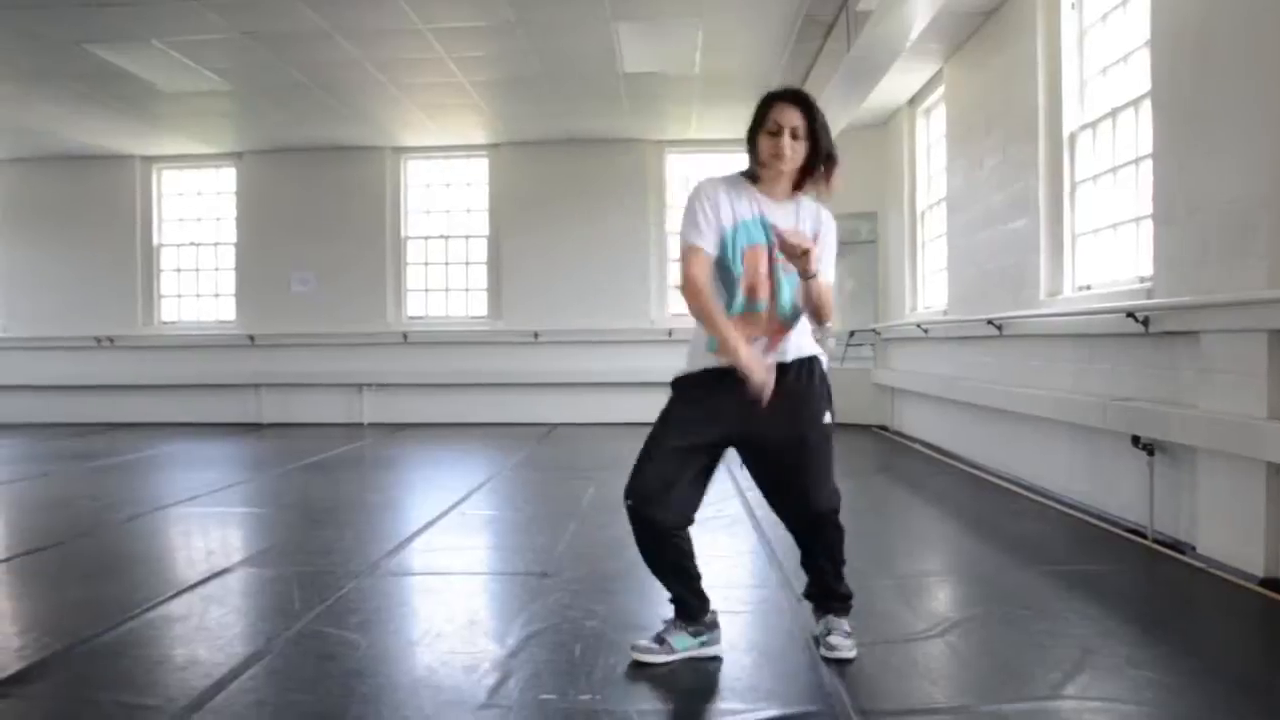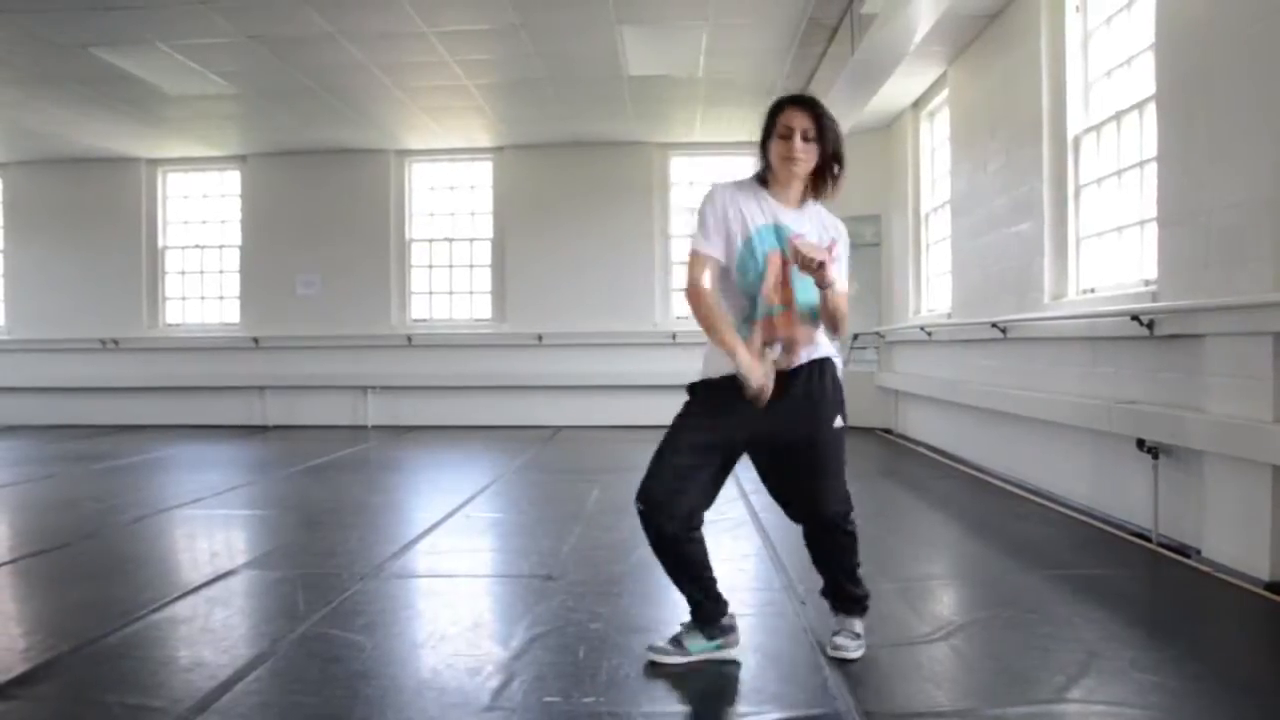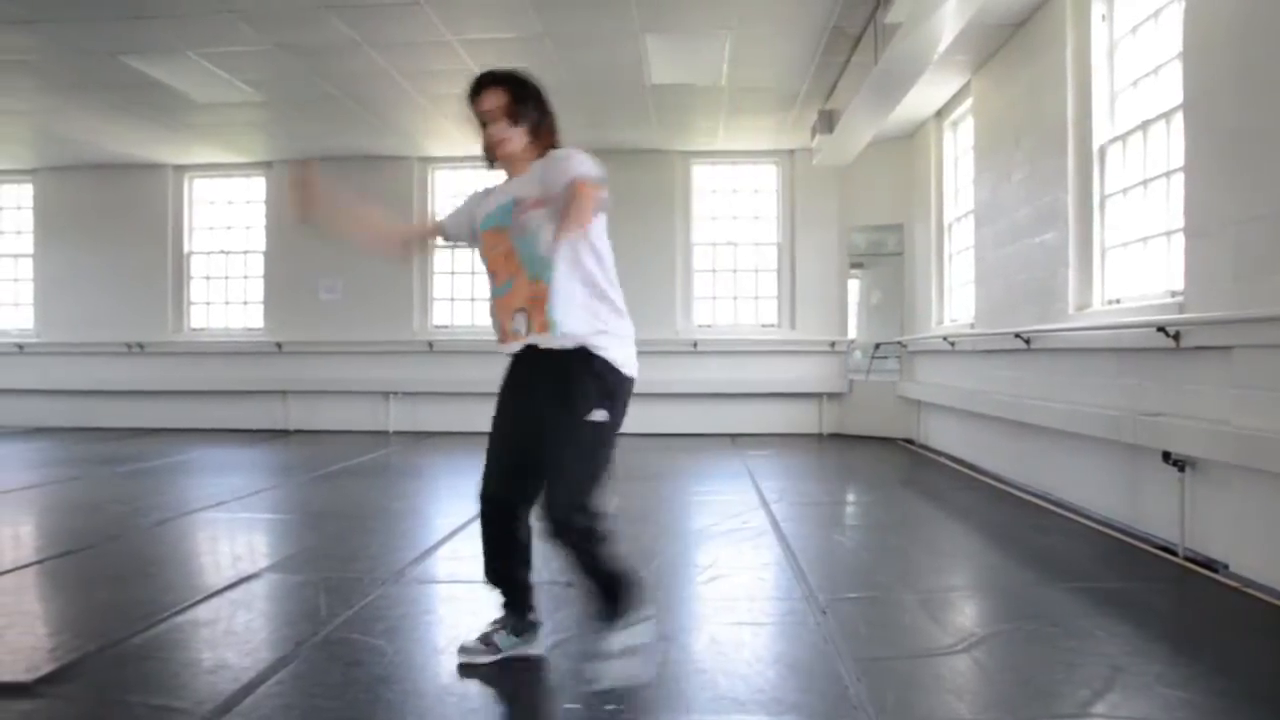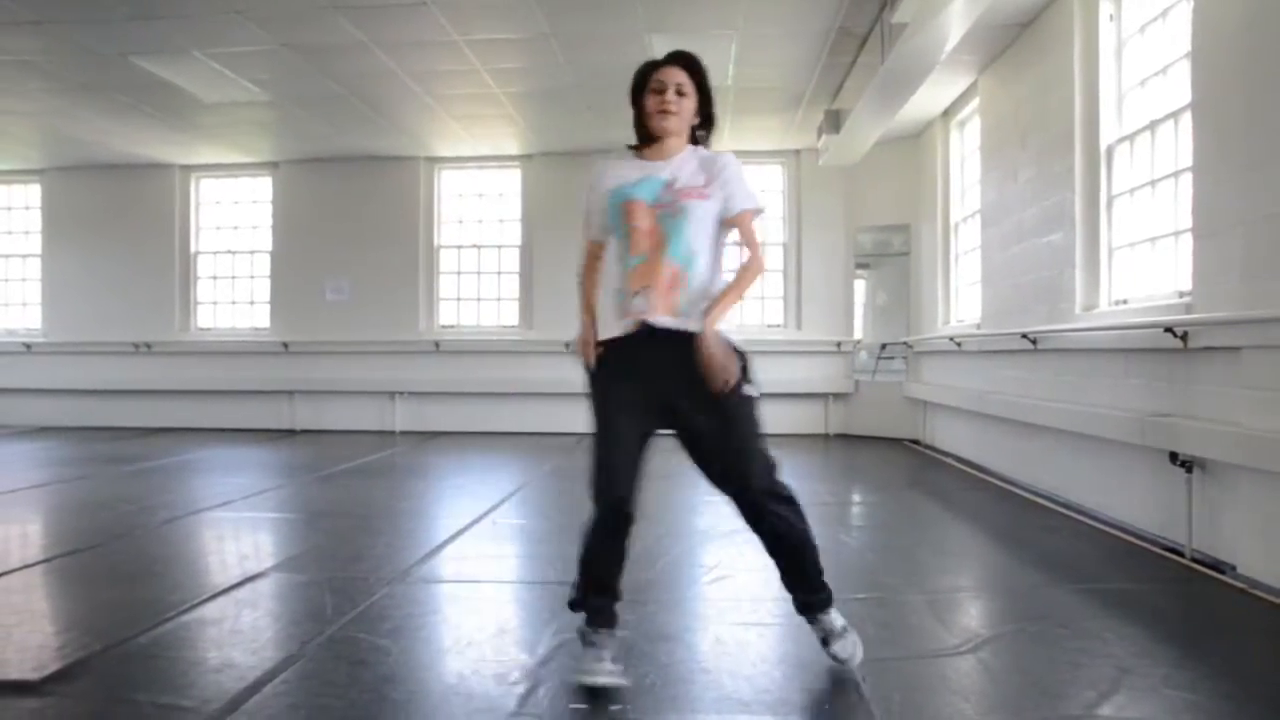
dt=1s
person 1, frame 1
left shoulder: (816, 219)
right shoulder: (713, 196)
left elbow: (824, 316)
right elbow: (694, 284)
left wrist: (813, 271)
right wrist: (743, 357)
left hip: (794, 379)
right hip: (712, 378)
left knee: (815, 506)
right knee: (648, 500)
left ankle: (831, 612)
right ankle: (696, 620)
person 1, frame 2
left shoulder: (828, 228)
right shoulder: (728, 200)
left elbow: (838, 324)
right elbow: (697, 287)
left wrist: (830, 286)
right wrist: (743, 360)
left hip: (806, 381)
right hip: (726, 383)
left knee: (828, 510)
right knee: (660, 503)
left ankle: (849, 611)
right ankle: (712, 622)
person 1, frame 3
left shoulder: (566, 167)
right shoulder: (484, 204)
left elbow: (586, 196)
right elbow: (405, 239)
left wrist: (570, 226)
right wrist: (329, 209)
left hip: (593, 359)
right hip: (531, 365)
left knee: (566, 505)
right knee: (502, 500)
left ankle: (625, 608)
right ankle: (520, 619)
person 1, frame 4
left shoulder: (716, 168)
right shoulder: (611, 174)
left elbow: (754, 256)
right elbow: (594, 256)
left wrist: (712, 323)
right wrist: (589, 323)
left hip: (705, 348)
right hip: (624, 350)
left knee: (754, 483)
right knee: (613, 494)
left ankle: (820, 609)
right ankle: (598, 628)
